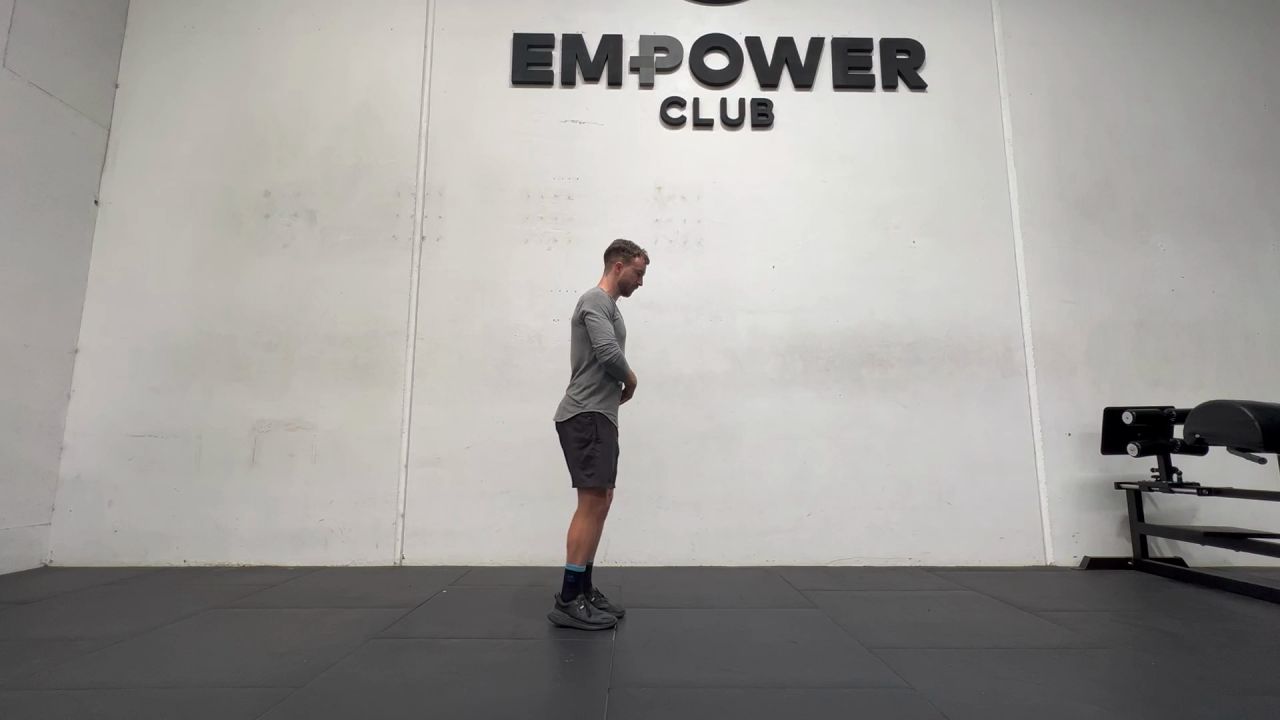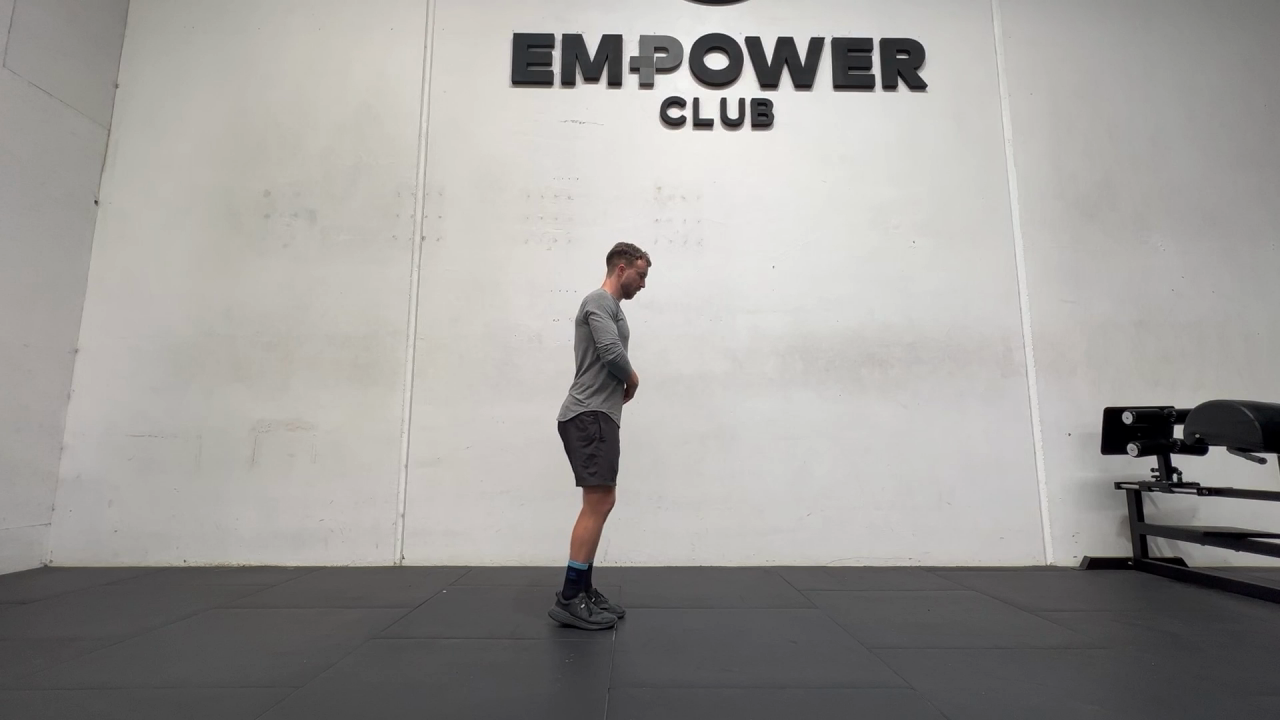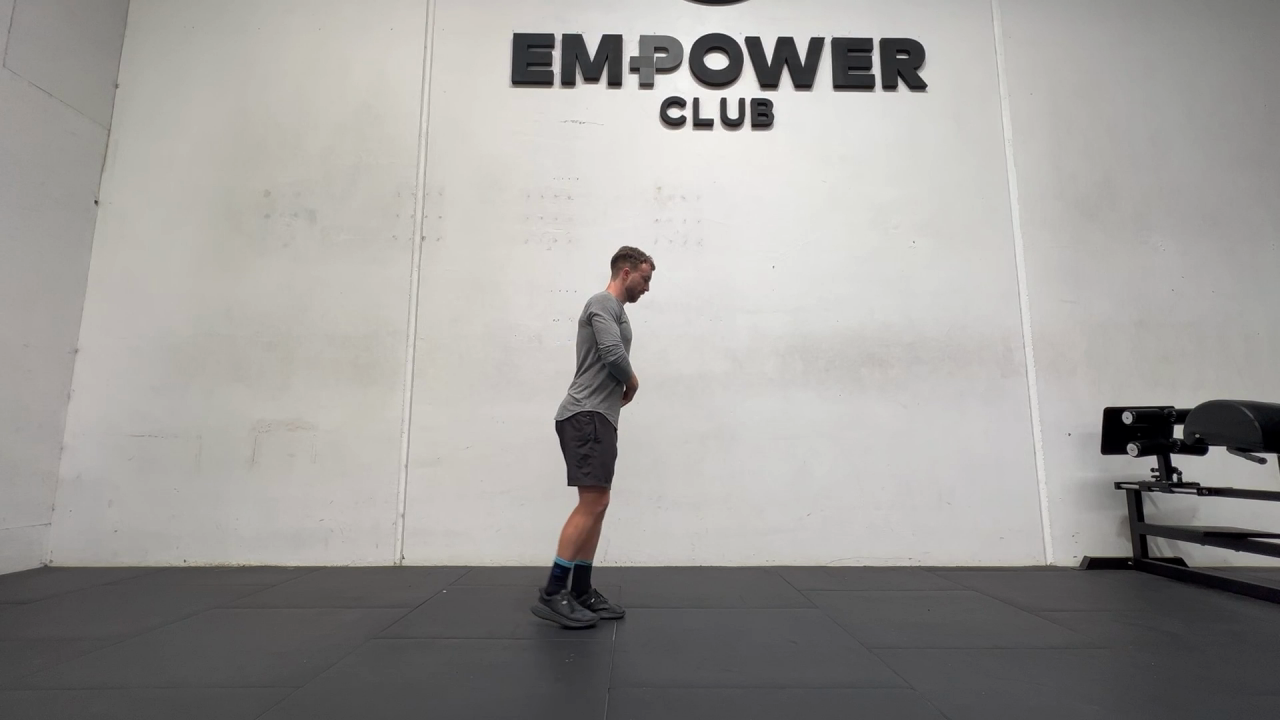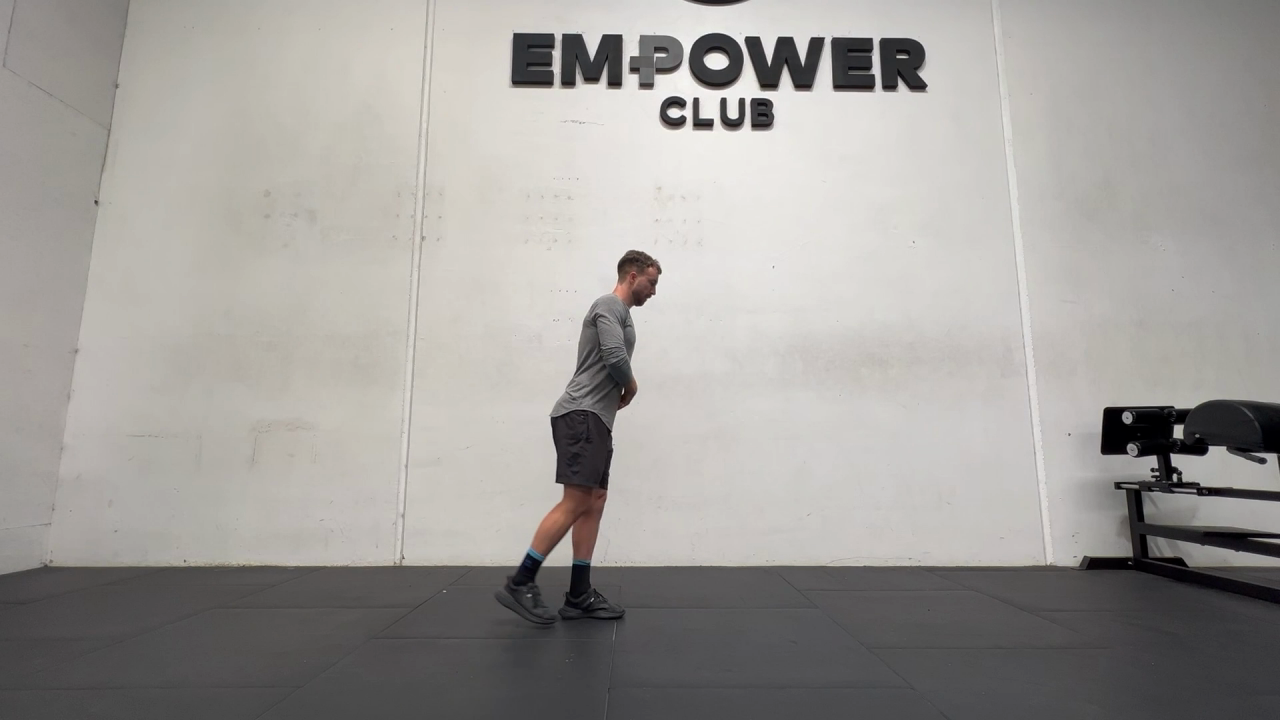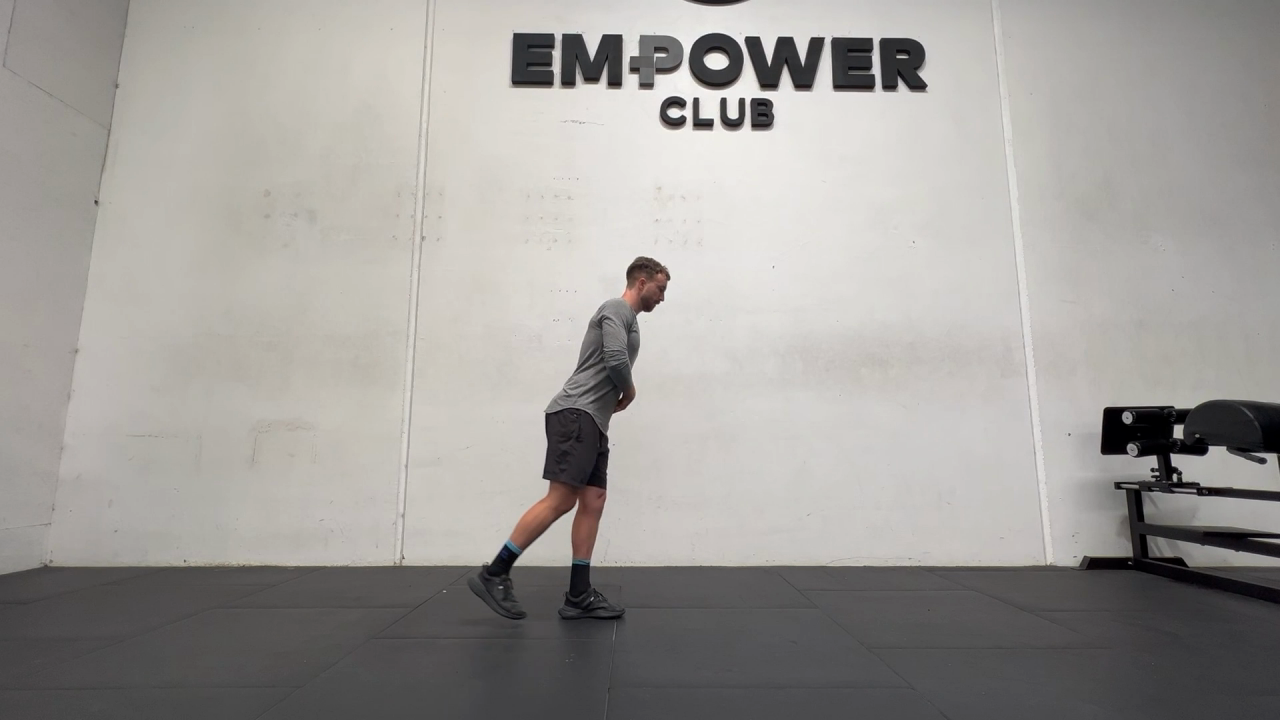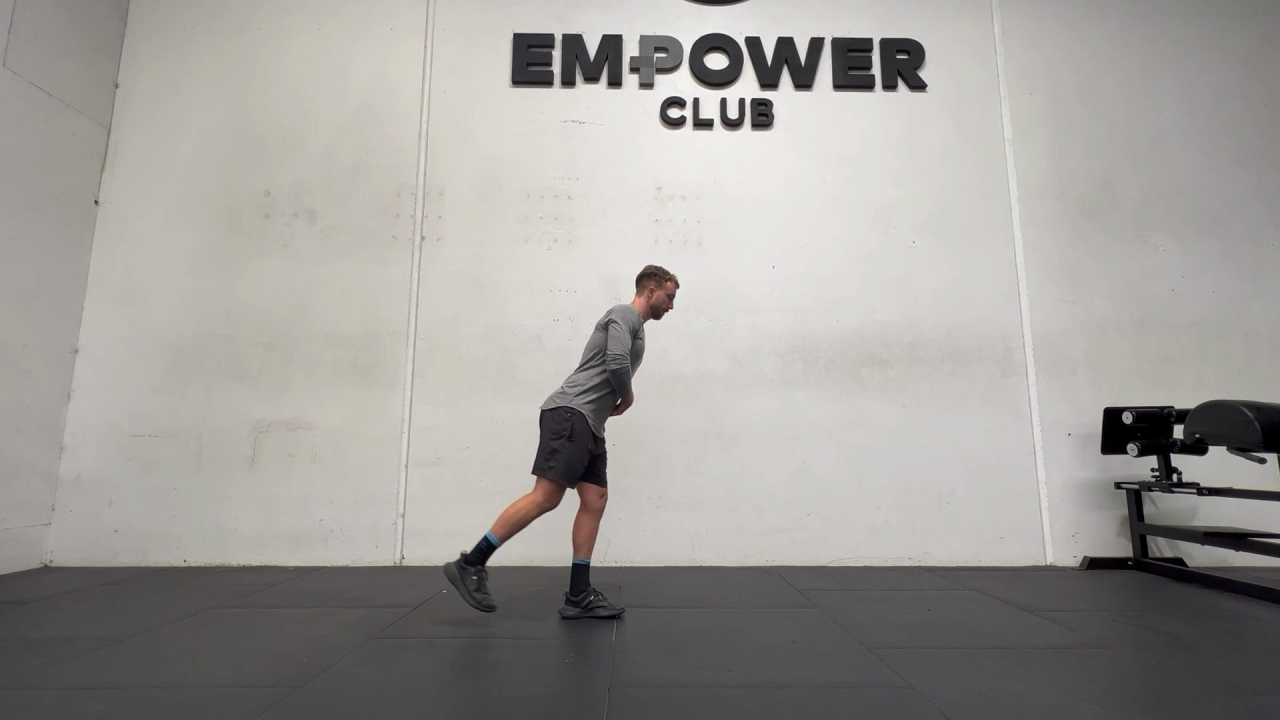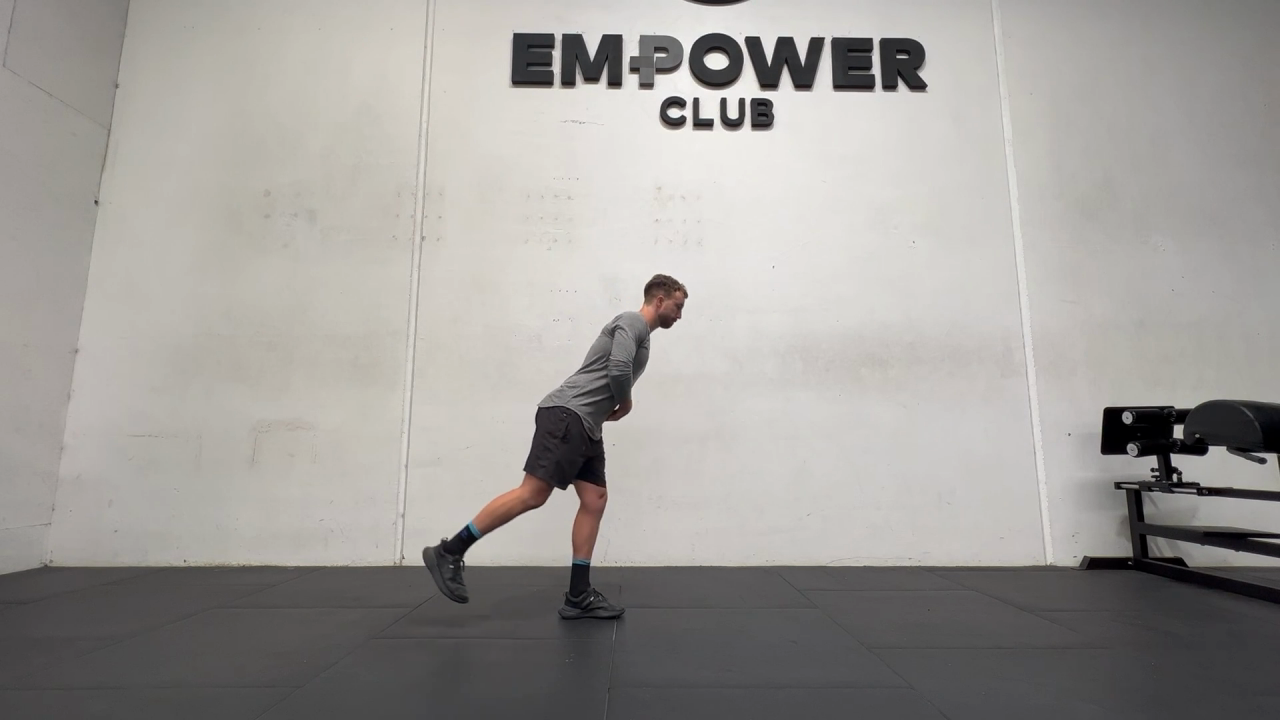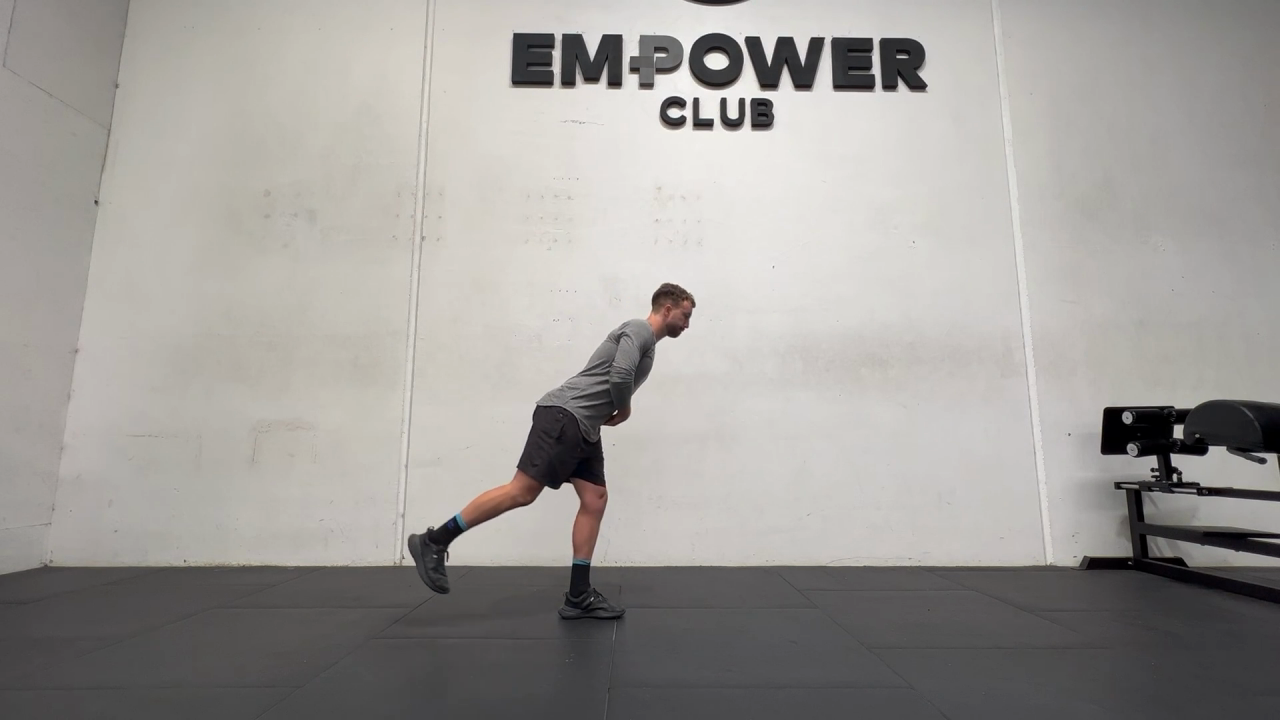
dt=0.2s
person 1, frame 1
left shoulder: (607, 305)
right shoulder: (595, 301)
right elbow: (609, 355)
left wrist: (624, 381)
right wrist: (630, 379)
left hip: (599, 416)
right hip: (587, 416)
left knee: (601, 502)
right knee: (592, 503)
left ankle: (583, 590)
right ankle: (569, 600)
person 1, frame 2
left shoulder: (609, 307)
right shoulder: (600, 301)
right elbow: (612, 354)
left wrist: (625, 382)
right wrist: (632, 380)
left hip: (600, 416)
right hip: (589, 416)
left knee: (600, 504)
right knee: (598, 502)
left ankle: (582, 591)
right ankle: (570, 598)
person 1, frame 3
left shoulder: (613, 309)
right shoulder: (603, 303)
right elbow: (614, 355)
left wrist: (624, 385)
right wrist: (632, 382)
left hip: (598, 417)
right hip: (587, 416)
left knee: (595, 505)
right knee: (593, 503)
left ankle: (580, 592)
right ankle: (553, 594)
person 1, frame 4
left shoulder: (618, 313)
right shoulder: (609, 306)
right elbow: (615, 358)
left wrist: (622, 389)
right wrist: (631, 386)
left hip: (595, 418)
right hip: (581, 415)
left knee: (594, 503)
right knee: (577, 502)
left ankle: (579, 594)
right ankle: (520, 584)
person 1, frame 5
left shoulder: (625, 318)
right shoulder: (617, 309)
right elbow: (615, 361)
left wrist: (621, 394)
right wrist: (629, 391)
left hip: (592, 420)
right hip: (575, 414)
left knee: (593, 502)
right knee: (560, 500)
left ankle: (579, 594)
right ankle: (494, 575)
person 1, frame 6
left shoulder: (633, 326)
right shoulder: (624, 315)
right elbow: (616, 364)
left wrist: (619, 399)
right wrist: (628, 396)
left hip: (589, 422)
right hip: (570, 414)
left knee: (595, 501)
right knee: (545, 498)
left ankle: (579, 594)
right ankle: (471, 564)
person 1, frame 7
left shoulder: (640, 334)
right shoulder: (632, 322)
right elbow: (618, 370)
left wrist: (617, 405)
right wrist: (625, 403)
left hip: (586, 425)
right hip: (567, 415)
left knee: (595, 501)
right knee: (532, 495)
left ankle: (579, 595)
right ankle: (449, 552)
person 1, frame 8
left shoulder: (645, 342)
right shoulder: (638, 330)
right elbow: (619, 377)
left wrist: (617, 411)
right wrist: (625, 410)
left hip: (584, 427)
right hip: (564, 415)
left knee: (595, 501)
right knee: (522, 492)
left ankle: (578, 595)
right ankle: (434, 541)
